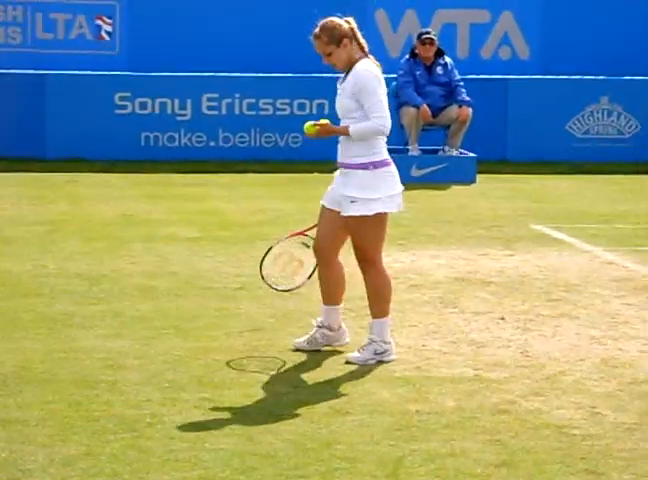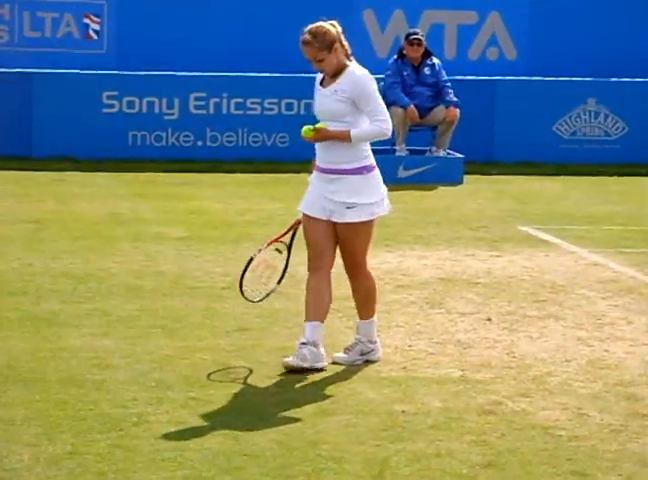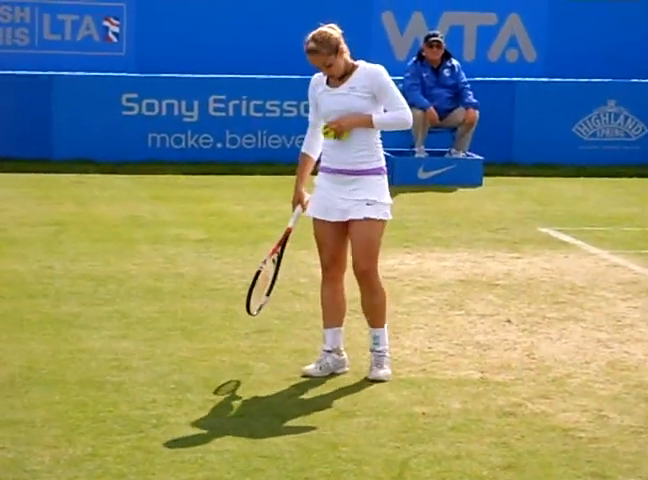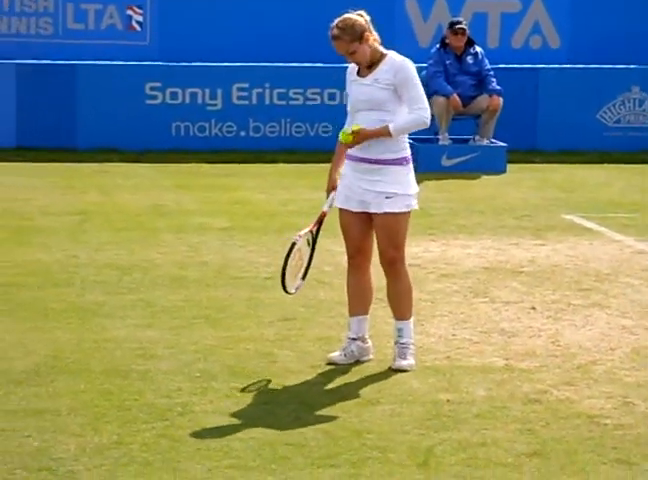
dt=0.4s
person 1, frame 1
left shoulder: (364, 73)
right shoulder: (352, 76)
left elbow: (381, 125)
left wrist: (335, 130)
left hip: (368, 179)
right hip: (349, 178)
left knee: (369, 262)
right knee: (323, 250)
left ankle: (381, 343)
right ankle: (331, 328)
person 1, frame 2
left shoulder: (358, 78)
right shoulder: (321, 82)
left elbow: (383, 127)
left wrist: (334, 135)
left hip: (354, 185)
right hip: (322, 183)
left knee: (354, 266)
right knee: (317, 266)
left ankle: (367, 341)
right ankle: (311, 348)
person 1, frame 3
left shoulder: (373, 74)
right shoulder: (317, 85)
left elbow: (404, 117)
left wrist: (358, 119)
right wrist: (299, 186)
left hip: (367, 185)
right hip: (328, 185)
left knee: (365, 270)
right knee: (330, 271)
left ankle: (379, 349)
right ankle: (333, 352)
person 1, frame 4
left shoulder: (399, 66)
right shoulder: (352, 73)
left elbow: (421, 117)
left wrist: (374, 133)
right wrist: (335, 170)
left hip: (391, 175)
right hip: (355, 175)
left knee: (393, 261)
right knee: (356, 259)
left ankle: (405, 343)
right ankle: (358, 340)
